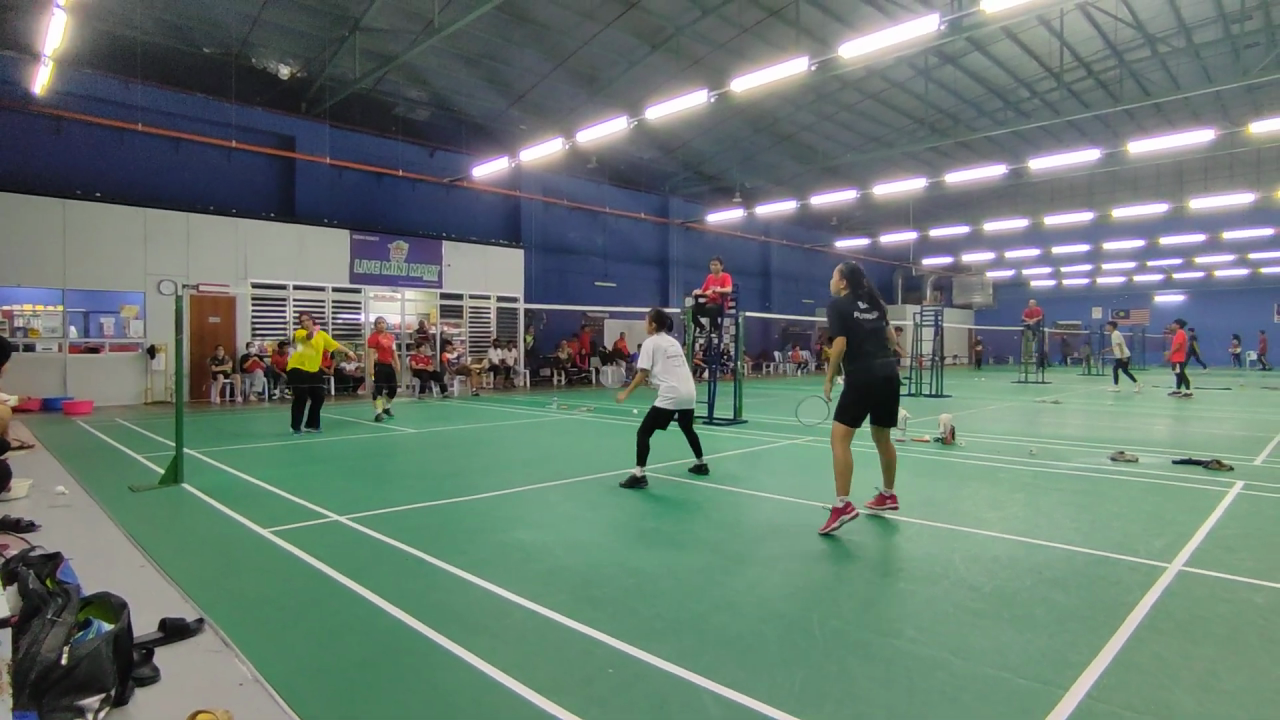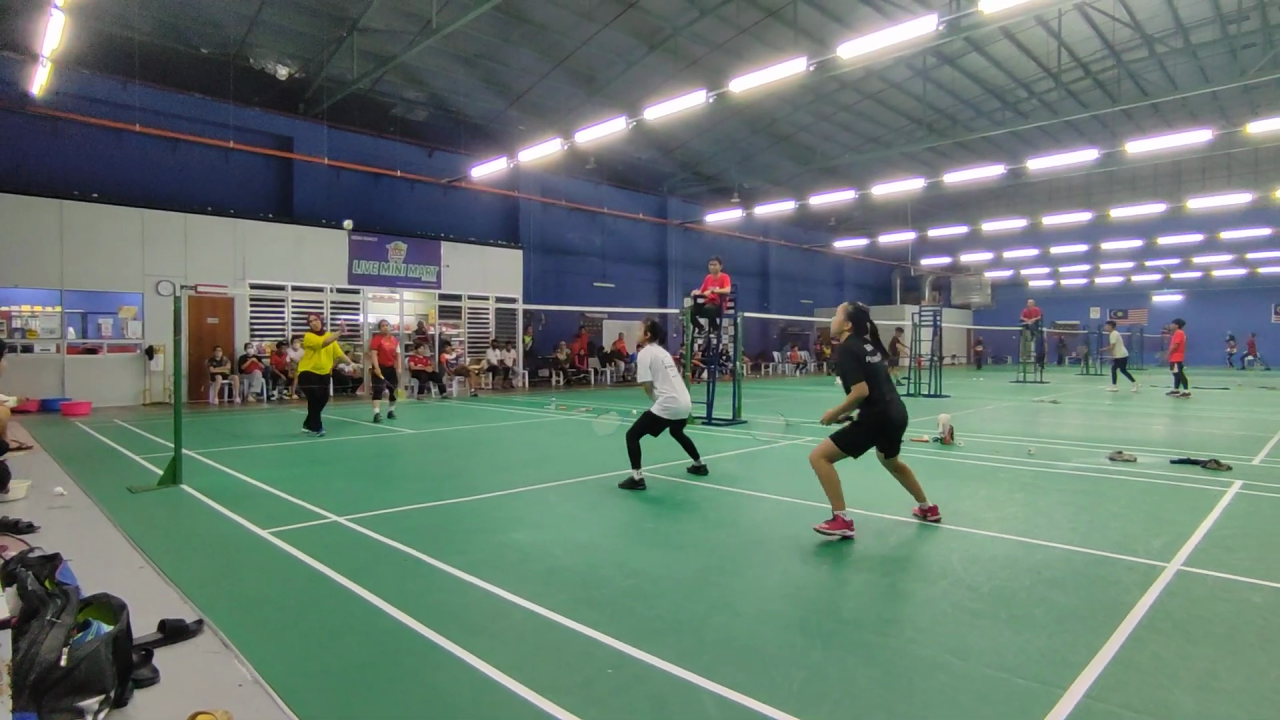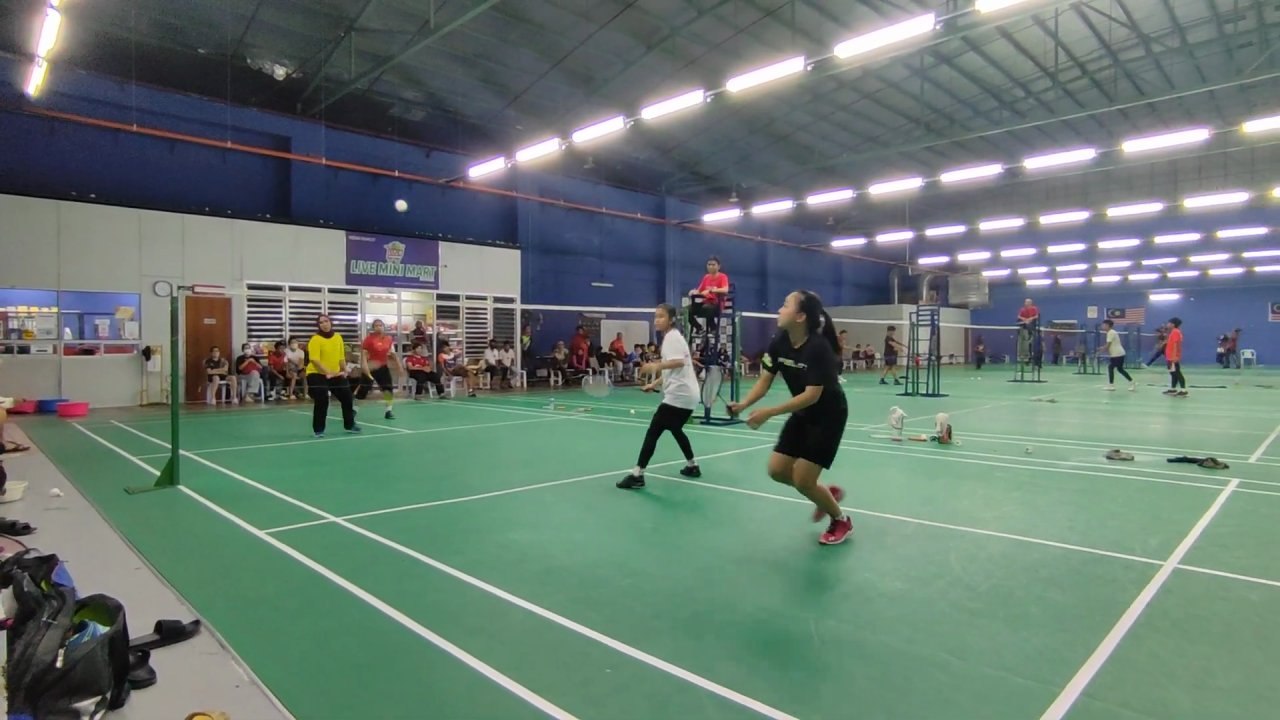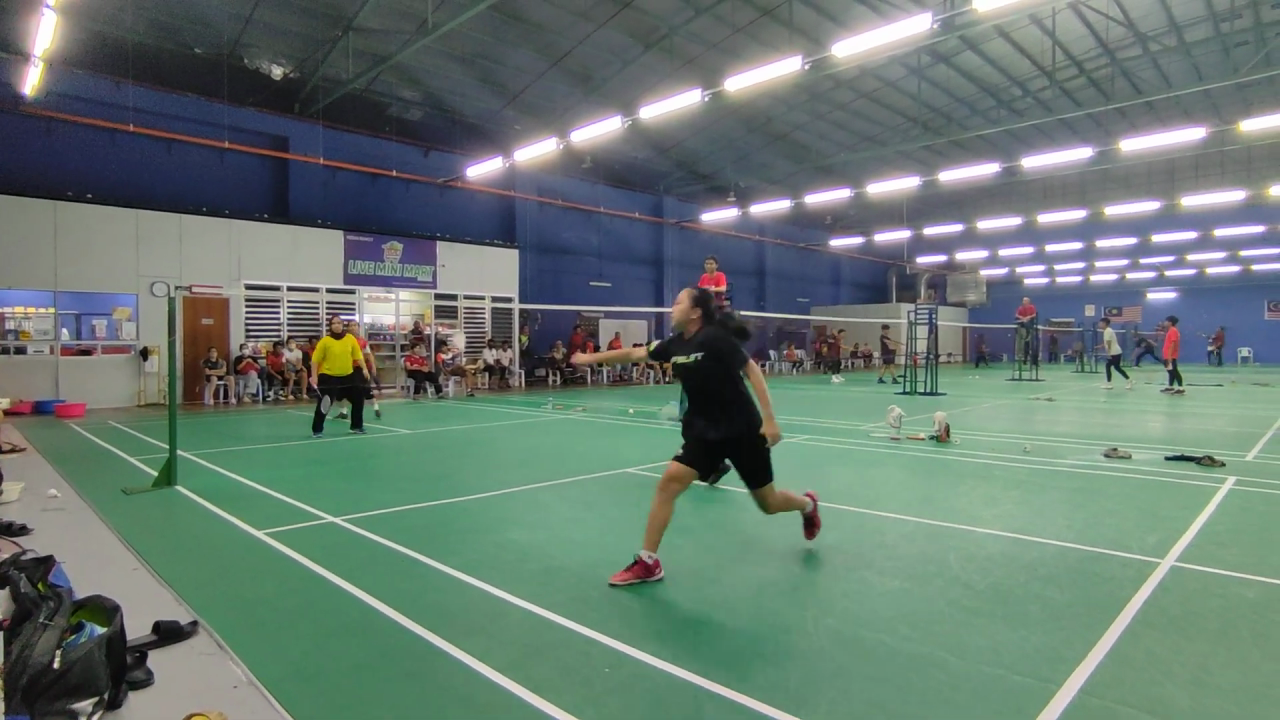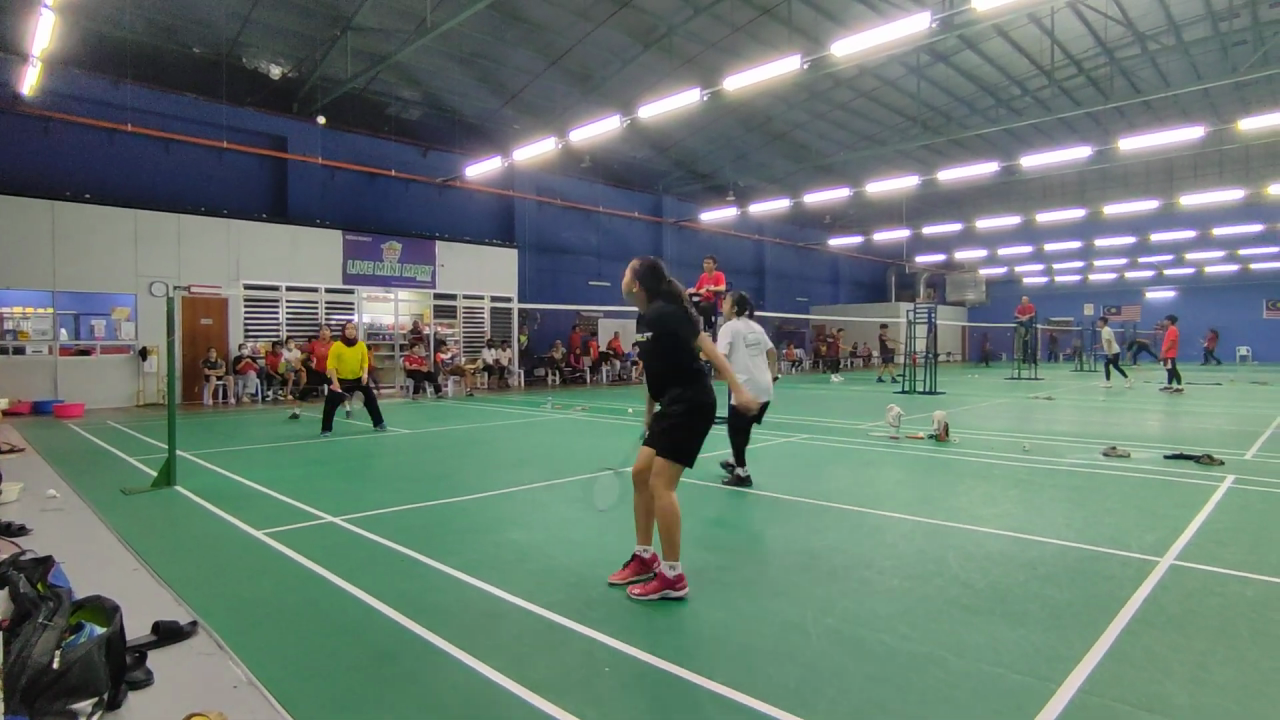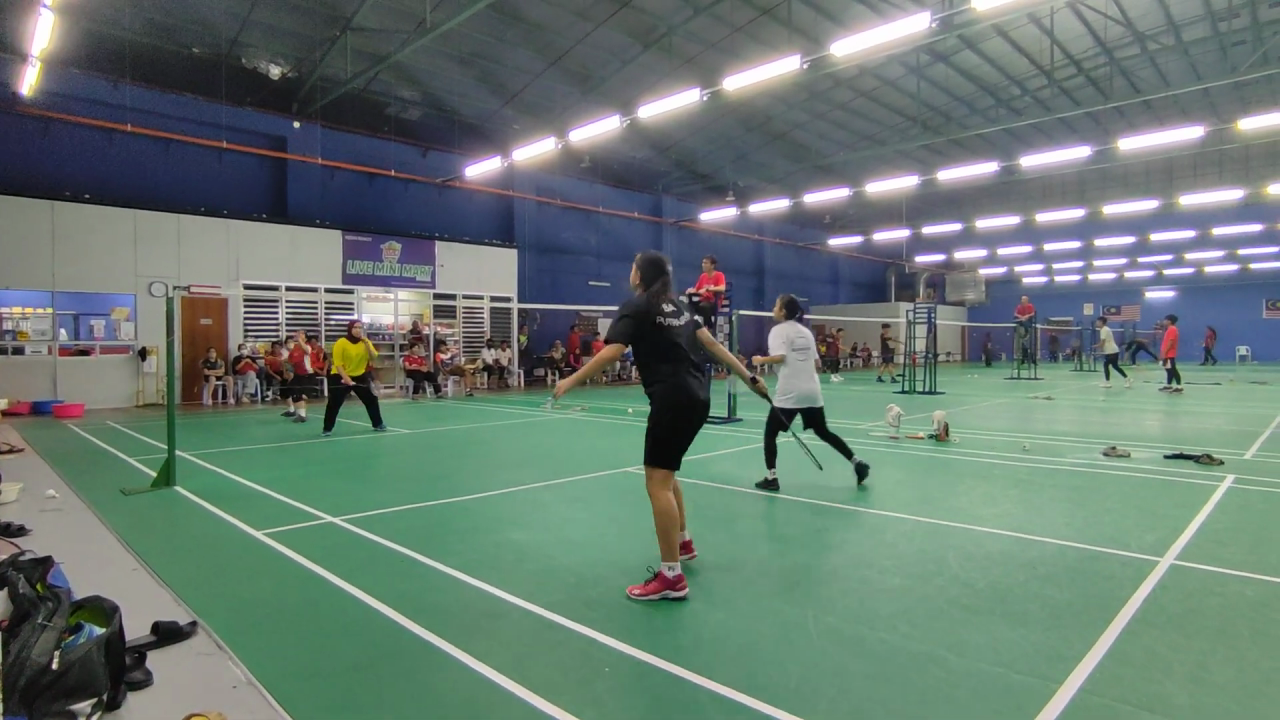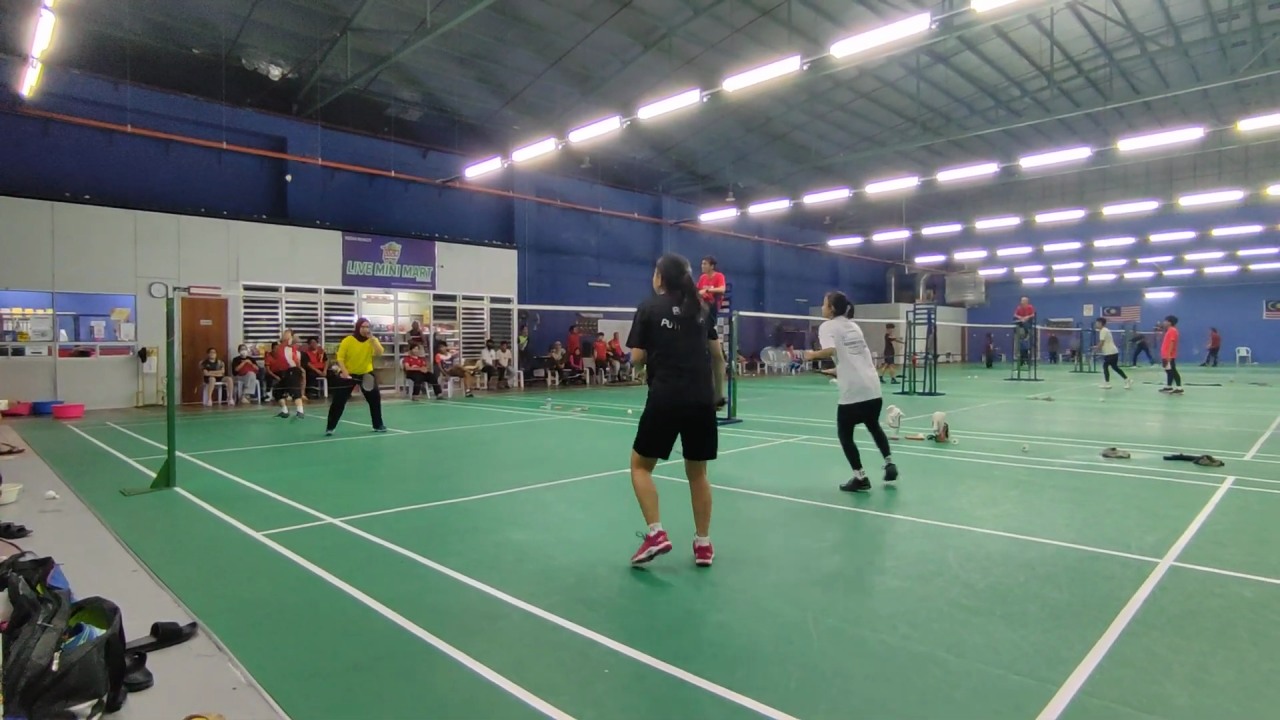
dt=0.3s
person 1, frame 1
left shoulder: (838, 305)
right shoulder: (872, 304)
left elbow: (840, 346)
right elbow: (892, 339)
left wrist: (828, 379)
left hip: (863, 378)
right hip: (889, 376)
left knee: (840, 440)
right knee: (882, 437)
left ankle: (843, 506)
right ankle: (887, 494)
person 1, frame 2
left shoulder: (847, 350)
right shoulder: (868, 345)
left elbow: (861, 391)
left wrist: (835, 413)
right wrist: (847, 412)
left hip: (878, 418)
right hip: (896, 414)
left knee: (819, 457)
right knee: (891, 462)
left ankle: (842, 519)
right ankle: (927, 508)
person 1, frame 3
left shoulder: (819, 347)
right shoulder: (779, 342)
left elbow: (811, 395)
right elbow: (763, 380)
left wrist: (766, 413)
right wrist: (742, 405)
left hip: (827, 415)
right hip: (801, 414)
left knee: (802, 481)
right knee: (777, 470)
left ankle: (841, 521)
right ankle: (827, 492)
person 1, frame 4
left shoulder: (718, 336)
right shoulder: (676, 343)
left elbow: (753, 372)
right elbow: (637, 354)
left wrist: (769, 419)
right wrist: (591, 358)
left hip: (743, 431)
right hip: (705, 431)
left knee: (768, 503)
right knee: (668, 483)
left ankle: (807, 504)
right ankle: (647, 562)
person 1, frame 5
left shoulder: (666, 312)
right shoulder: (645, 318)
left elbow: (706, 347)
left wrist: (738, 389)
right wrist: (649, 409)
left hip: (688, 406)
right hip: (670, 408)
left knee: (661, 484)
right knee: (641, 474)
left ankle: (673, 576)
right ankle: (644, 558)
person 1, frame 6
left shoulder: (634, 308)
right shoulder: (678, 306)
left elbow: (610, 354)
right elbow: (712, 345)
left wrist: (572, 381)
right wrist: (748, 378)
left hip: (672, 400)
right hip: (695, 396)
left knee: (658, 483)
right knee: (657, 469)
left ankle: (671, 576)
right ankle: (683, 541)
person 1, frame 7
left shoulder: (649, 308)
right shoulder: (700, 308)
left elbow: (637, 359)
right elbow: (716, 354)
right wrist: (718, 391)
left hip: (665, 398)
right hip: (702, 399)
left knee: (640, 467)
right knee: (697, 473)
left ankle: (656, 534)
right ankle: (703, 544)
person 2, frame 1
left shoulder: (650, 343)
right shoulder: (673, 342)
left elbow: (643, 374)
left wrist: (626, 392)
left hip: (671, 395)
right hip: (689, 393)
left knee: (644, 433)
right knee: (687, 428)
left ankle: (639, 475)
right ankle: (701, 464)
person 2, frame 2
left shoulder: (644, 353)
right shoulder: (663, 352)
left elbow: (647, 385)
left wrist: (654, 403)
right wrist: (658, 401)
left hip: (668, 405)
right hip: (685, 403)
left knee: (632, 435)
right knee: (676, 432)
left ankle: (637, 477)
right ankle: (699, 465)
person 2, frame 3
left shoulder: (672, 337)
right shoulder: (673, 337)
left elbow: (679, 362)
left wrist: (655, 366)
right wrist: (655, 383)
left hip: (679, 395)
right hip: (688, 394)
left knee: (652, 433)
right knee: (675, 429)
left ankle: (637, 475)
right ankle: (692, 466)
person 2, frame 4
left shoulder: (706, 332)
right shoulder: (708, 331)
left hip: (711, 390)
left knee: (690, 430)
right knee: (697, 429)
left ankle: (719, 464)
right ankle: (694, 465)
person 2, frame 5
left shoulder: (728, 328)
right shoulder: (756, 327)
left elbow: (722, 356)
right elbow: (772, 352)
right wrist: (773, 373)
left hip: (747, 388)
right hip: (765, 388)
left knee: (735, 429)
right knee: (744, 427)
left ankle: (742, 474)
right ankle: (736, 463)
person 2, frame 6
left shoulder: (778, 331)
right shoulder: (806, 332)
left elbow: (780, 357)
right elbow: (816, 363)
left wrist: (761, 360)
left hip: (789, 394)
right hip: (812, 393)
left knee: (770, 434)
right knee: (823, 432)
left ankle: (771, 479)
right ankle: (856, 463)
person 2, frame 7
left shoulder: (827, 326)
right shoulder: (853, 326)
left elbow: (830, 350)
left wrist: (812, 354)
left hip: (852, 387)
right hip: (872, 385)
left knee: (845, 434)
right knee: (873, 426)
left ankle: (860, 477)
right ankle: (890, 463)
